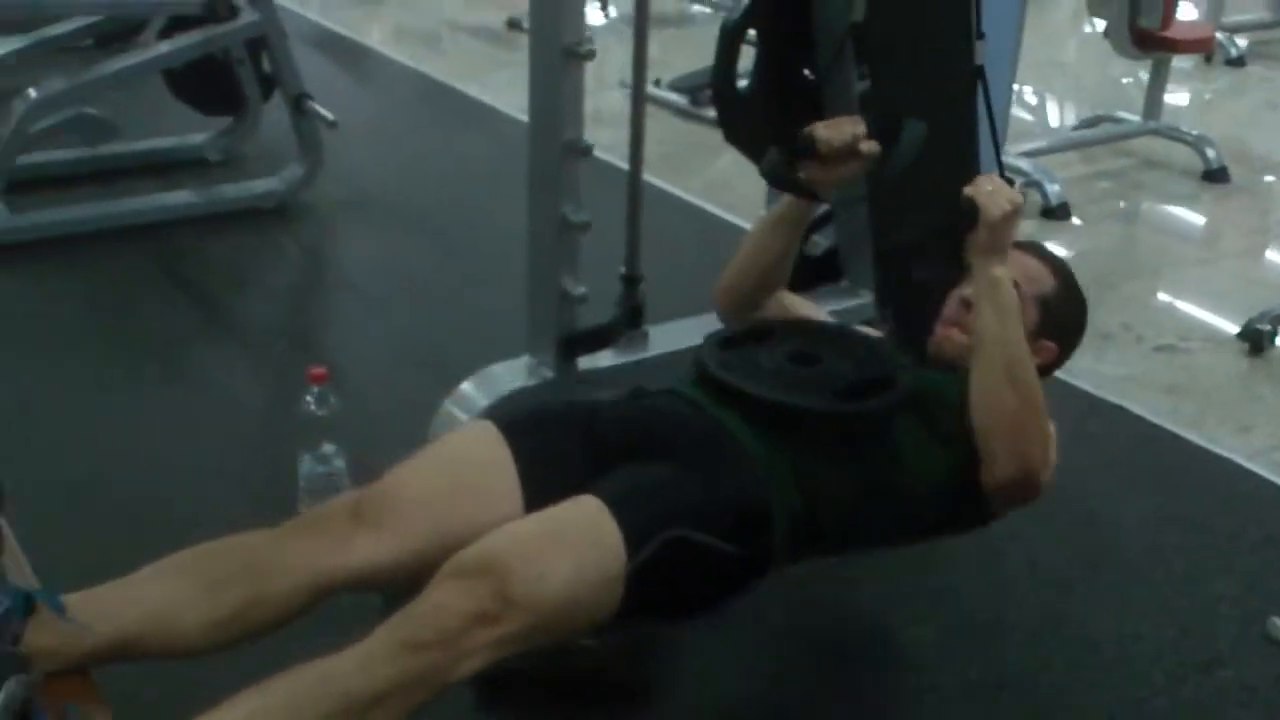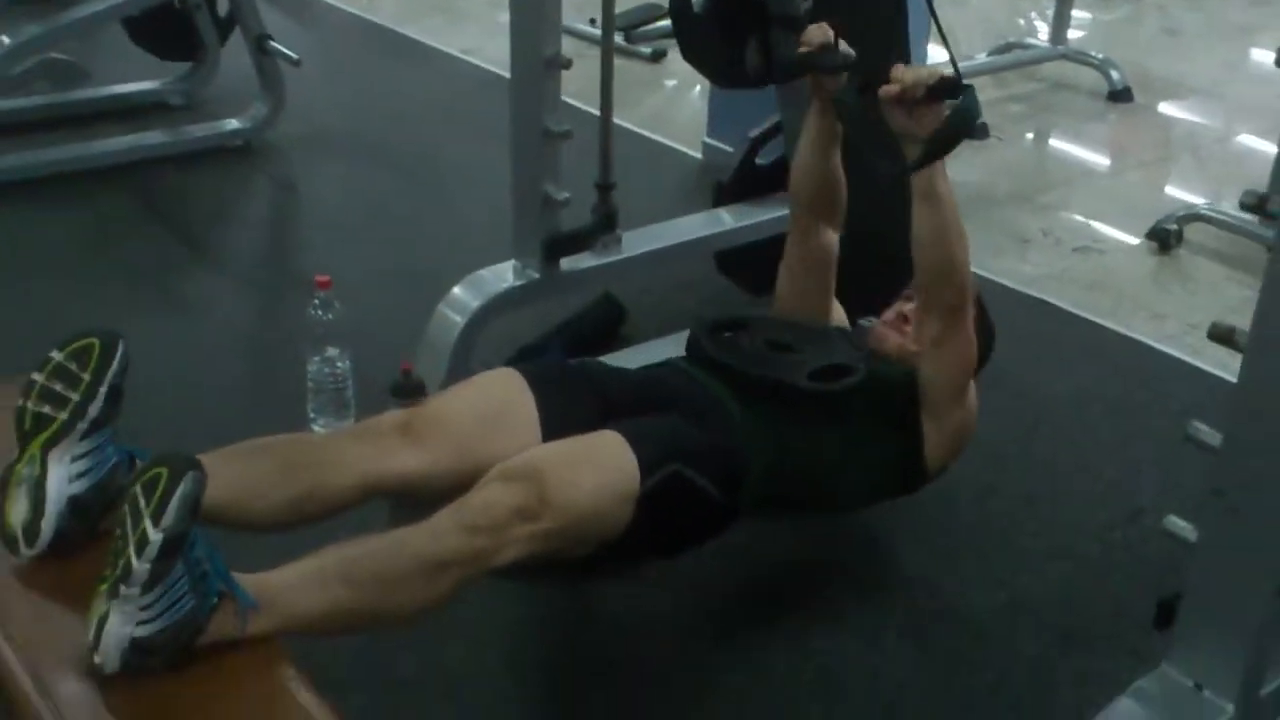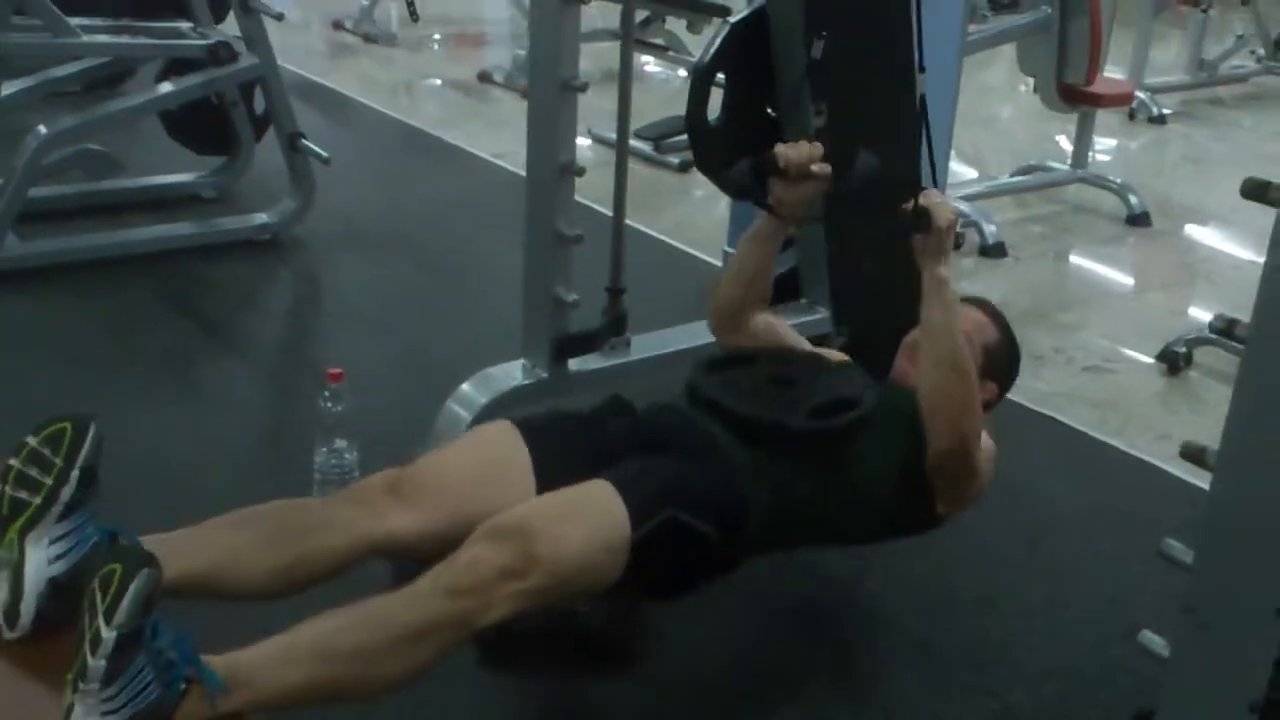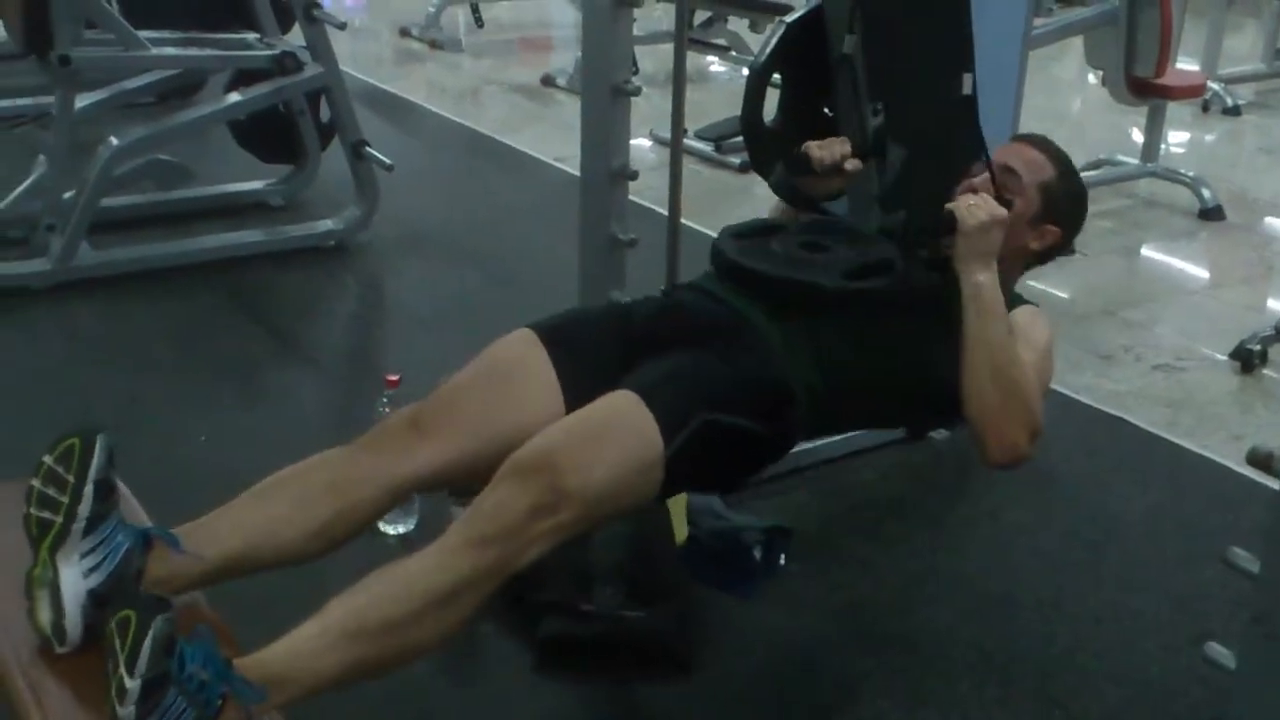
dt=0.7s
person 1, frame 1
left shoulder: (1014, 419)
right shoulder: (884, 356)
left elbow: (1013, 471)
right elbow: (735, 301)
left wrist: (997, 268)
right wrist: (807, 190)
left hip: (732, 497)
right hip: (646, 421)
left knee: (468, 608)
right knee: (352, 529)
person 1, frame 2
left shoulder: (932, 417)
right shoulder: (829, 340)
left elbow: (947, 307)
right elbow: (814, 226)
left wrist: (921, 151)
right wrist: (823, 105)
left hip: (717, 452)
right hip: (641, 386)
left knee: (509, 506)
right knee: (401, 438)
left ankle: (211, 614)
right ankle: (106, 484)
person 1, frame 3
left shoulder: (954, 468)
right shoulder: (849, 382)
left elbow: (951, 430)
right elbow: (734, 319)
left wrist: (934, 270)
right wrist: (781, 210)
left hip: (720, 491)
right hip: (647, 430)
left knee: (496, 566)
right knee: (390, 499)
right ankle: (84, 559)
person 1, frame 4
left shoulder: (1017, 326)
left elbow: (1006, 443)
left wrist: (975, 270)
right wrist: (807, 190)
left hip: (751, 377)
right hip: (680, 312)
left knee: (521, 507)
right knee: (414, 437)
right ankle: (135, 565)
